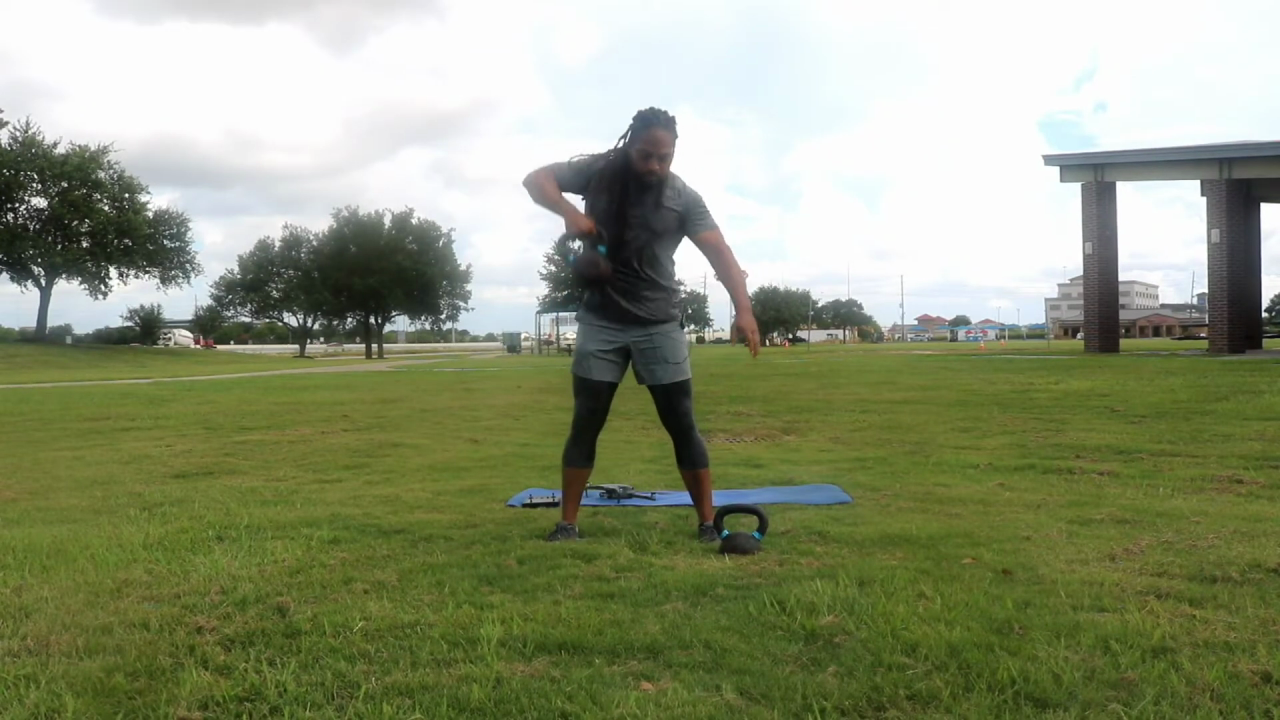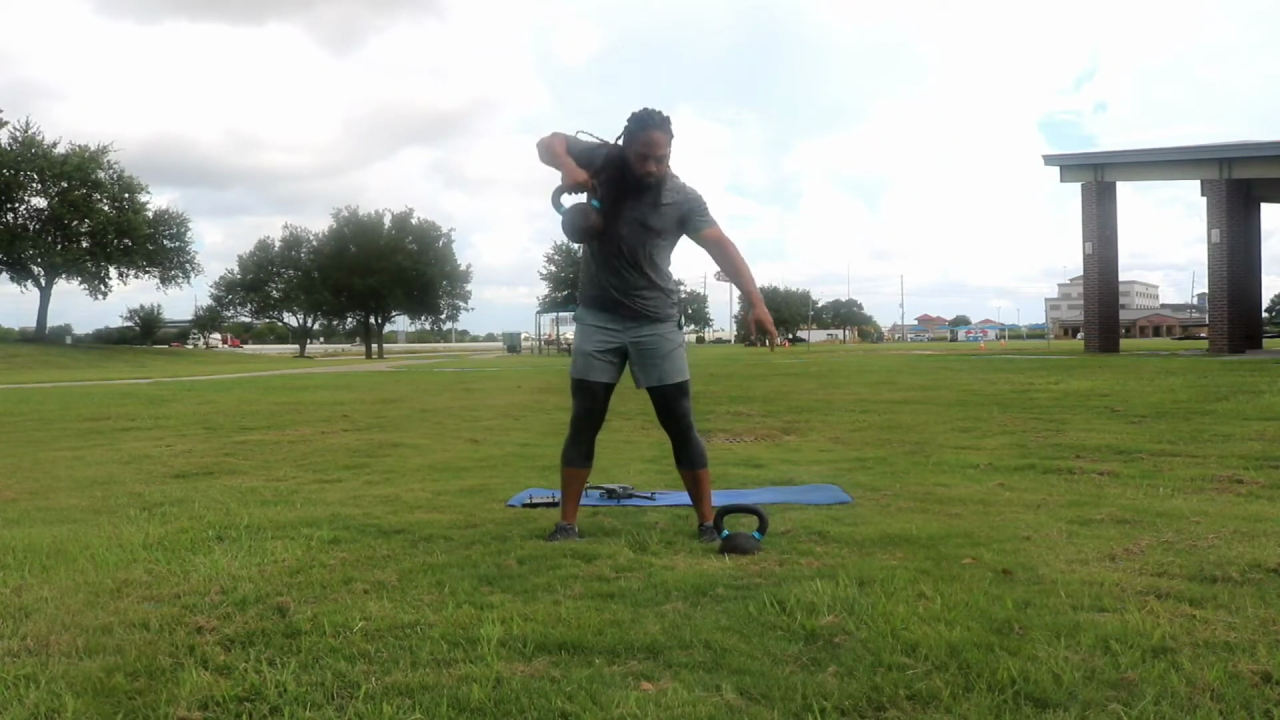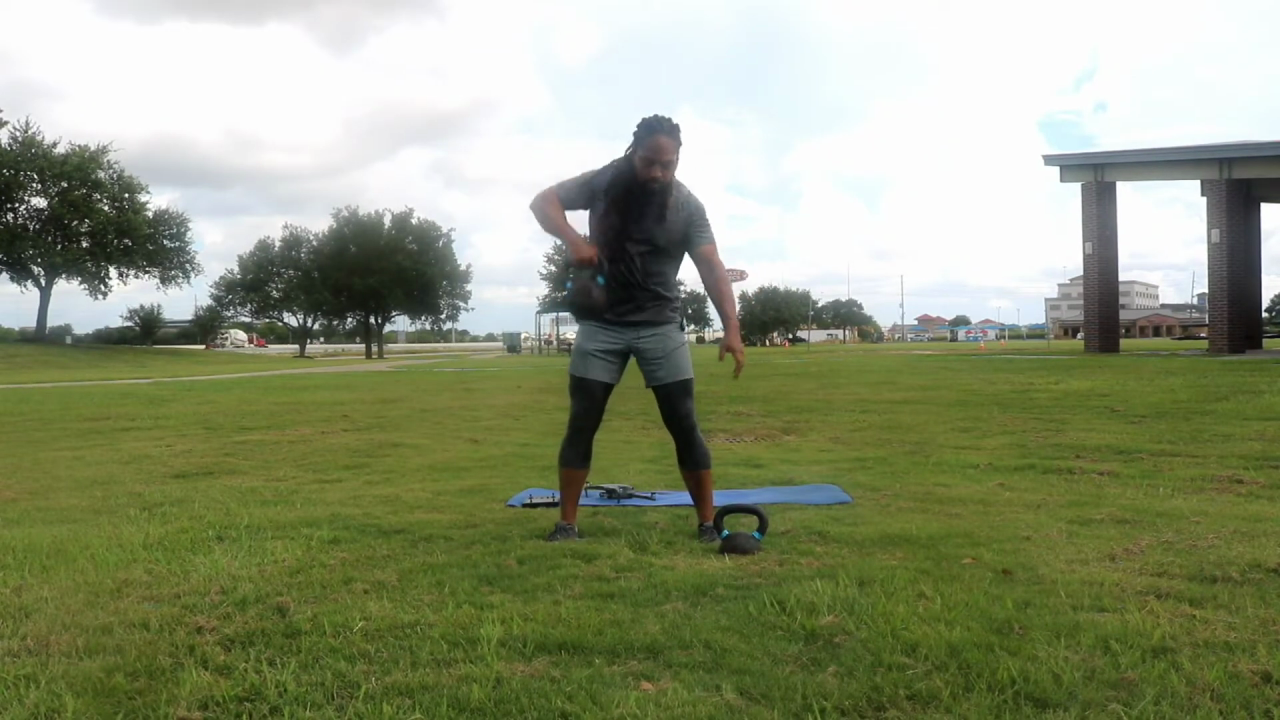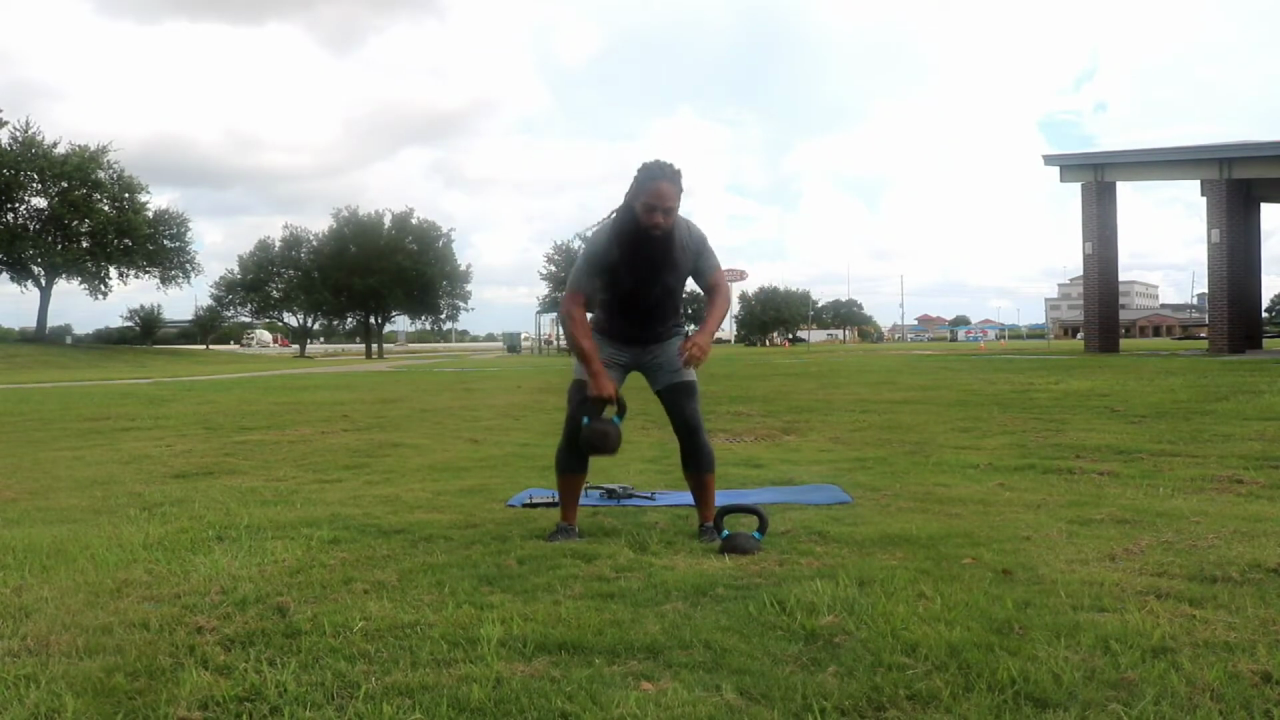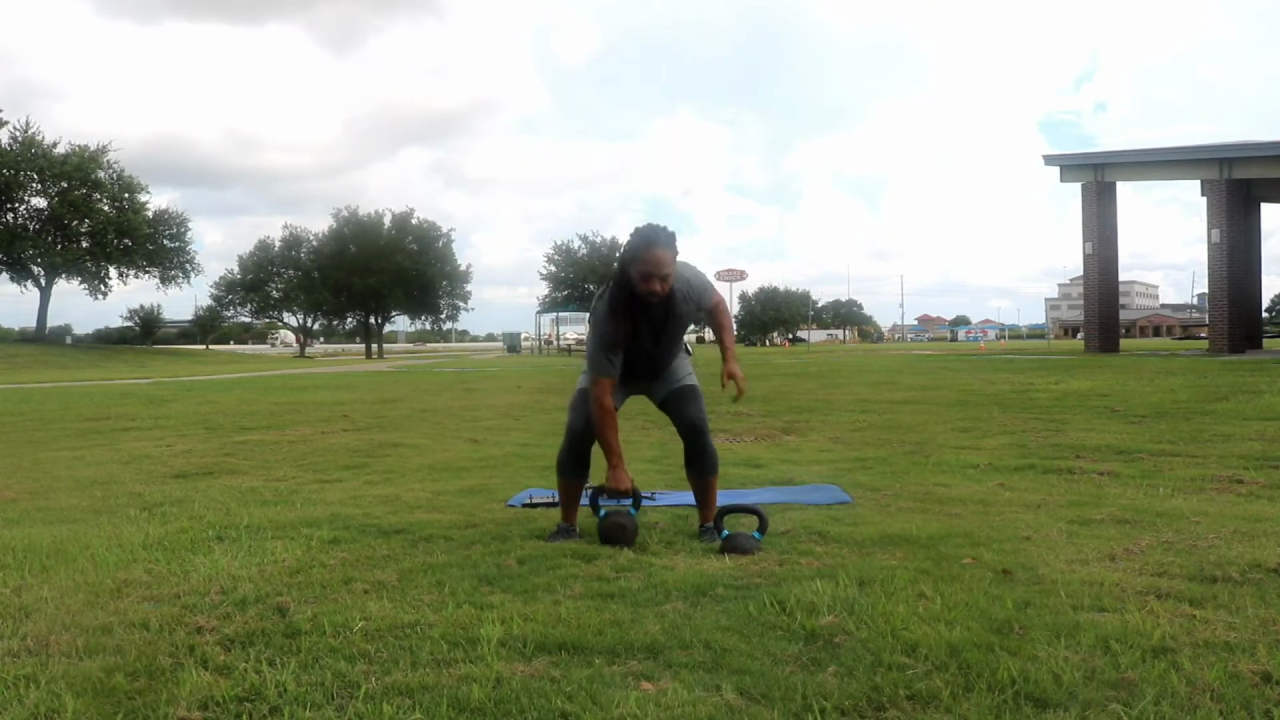
dt=0.2s
person 1, frame 1
left shoulder: (683, 196)
right shoulder: (601, 171)
left elbow: (719, 251)
right elbow: (535, 179)
left wrist: (744, 309)
right wrist: (570, 214)
left hip: (660, 325)
right hip: (601, 322)
left knee: (681, 425)
right knee: (586, 425)
left ankle: (708, 522)
right ankle: (567, 523)
person 1, frame 2
left shoulder: (682, 197)
right shoulder: (604, 163)
left elbow: (721, 247)
right elbow: (548, 142)
left wrist: (756, 303)
right wrist: (567, 167)
left hip: (656, 323)
right hip: (598, 320)
left knee: (679, 425)
right knee: (584, 424)
left ankle: (707, 524)
right ankle: (567, 524)
person 1, frame 3
left shoulder: (687, 205)
right shoulder: (606, 183)
left elbow: (711, 267)
right elbow: (542, 203)
left wrist: (732, 328)
right wrist: (573, 241)
left hip: (661, 325)
right hip: (602, 324)
left knee: (684, 424)
right knee: (582, 423)
left ankle: (708, 523)
right ankle: (566, 523)
person 1, frame 4
left shoulder: (691, 238)
right shoulder: (606, 239)
left elbow: (718, 288)
right elbow: (571, 308)
left wrist: (706, 332)
right wrist: (596, 374)
left hip: (666, 341)
right hip: (610, 342)
left knee: (690, 426)
right knee: (577, 424)
left ankle: (708, 523)
right ankle: (567, 524)
person 1, frame 5
left shoulder: (691, 282)
right shoulder: (609, 310)
left elbow: (717, 307)
right elbow: (600, 396)
left wrist: (729, 359)
right wrist: (616, 466)
left hip: (668, 365)
right hip: (615, 374)
left knee: (697, 428)
right knee: (577, 431)
left ankle: (708, 525)
right ankle: (567, 525)
